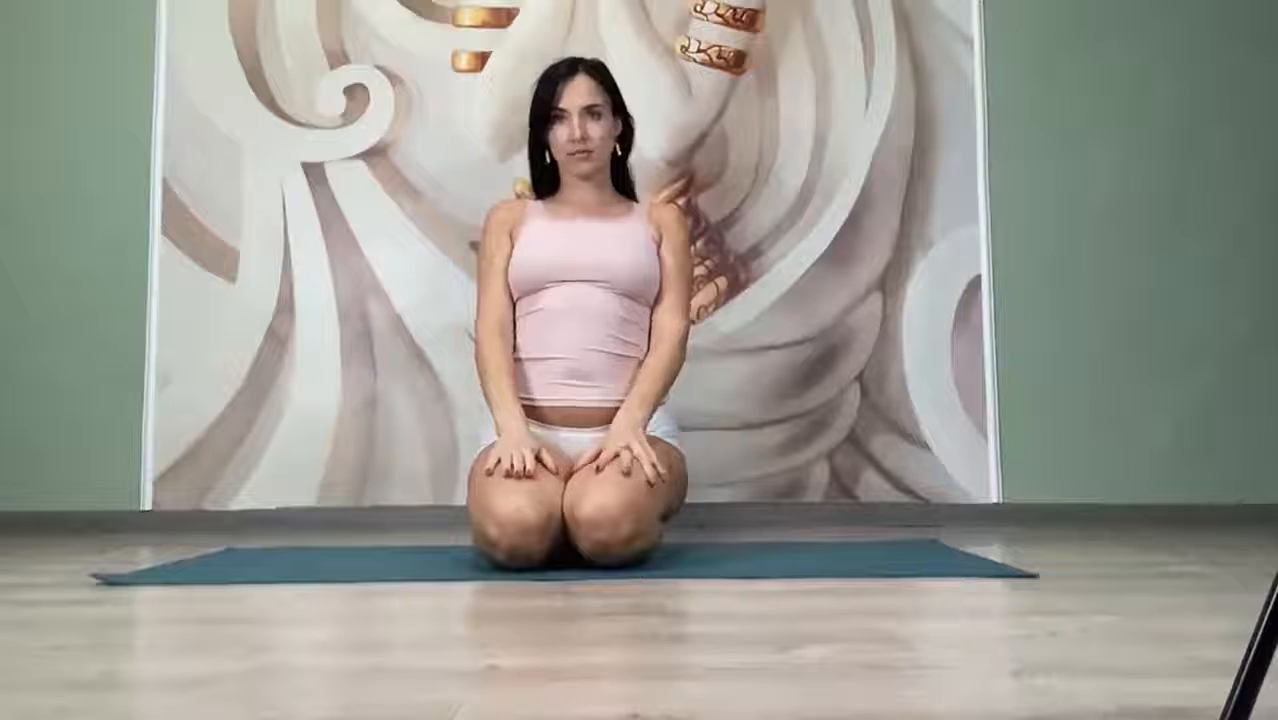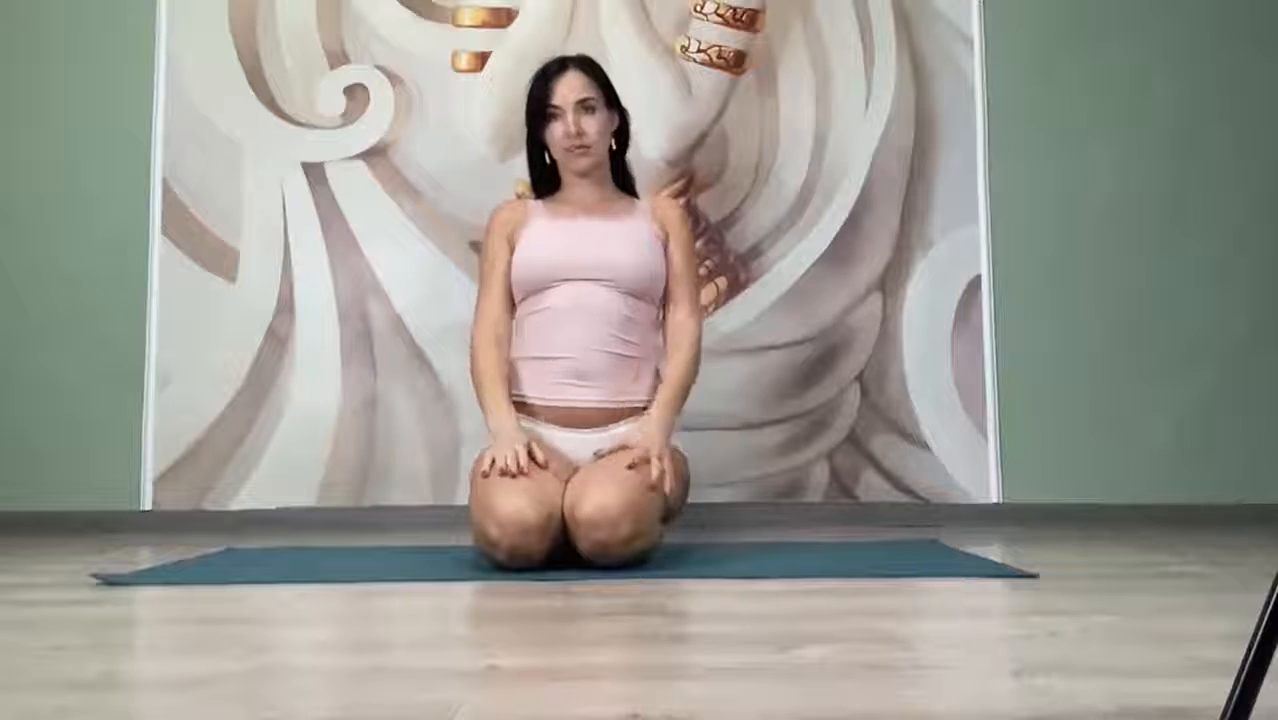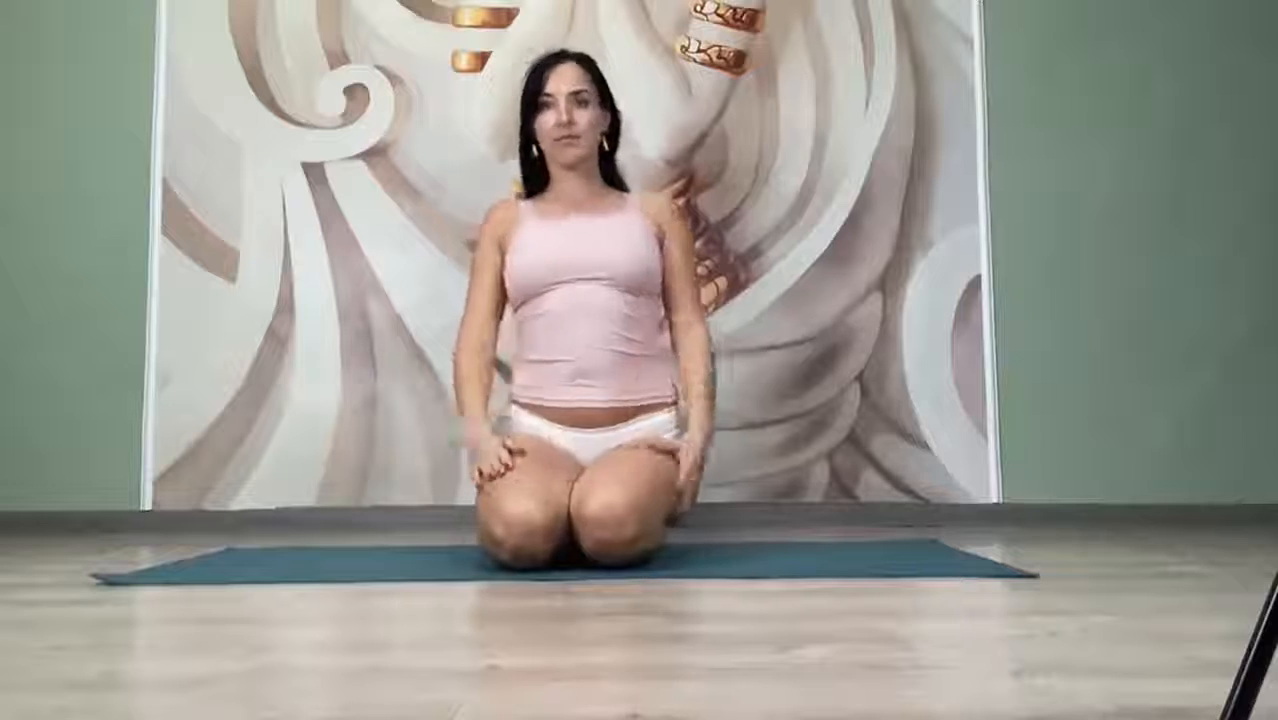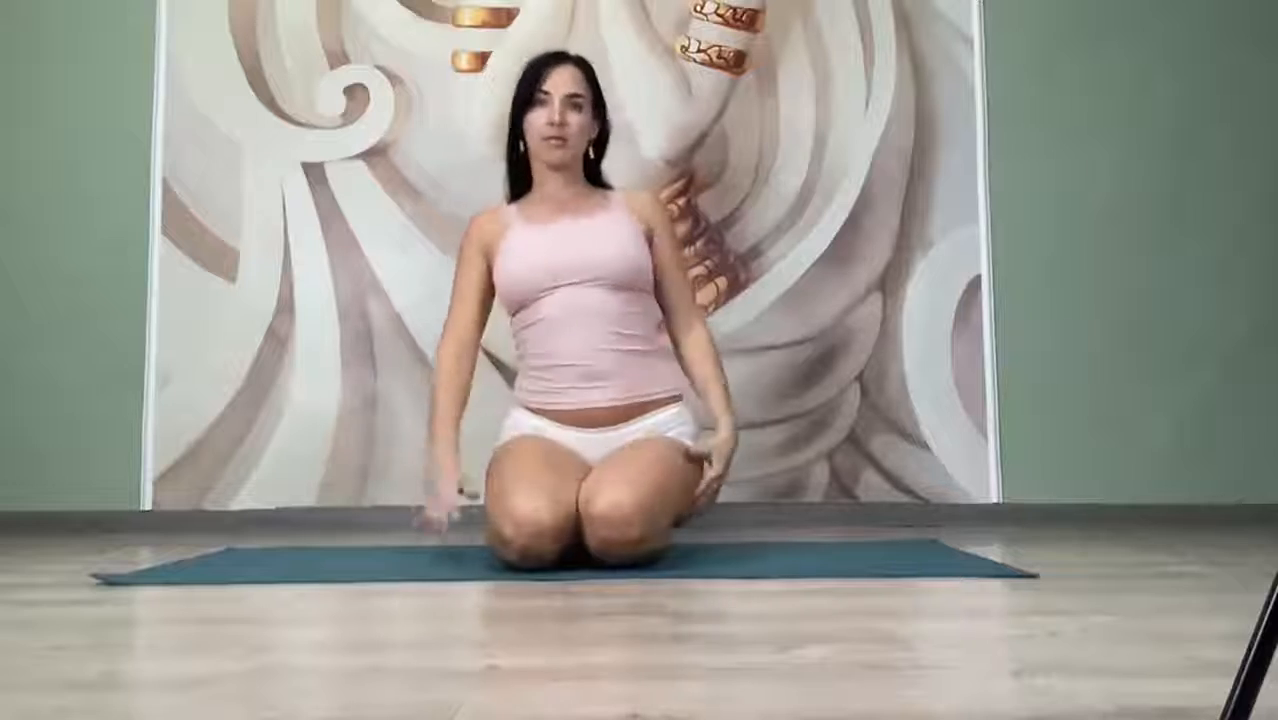
dt=0.2s
person 1, frame 1
left shoulder: (660, 220)
right shoulder: (510, 218)
left elbow: (671, 331)
right elbow: (492, 332)
left wrist: (627, 425)
right wrist: (513, 429)
left hip: (633, 426)
right hip: (529, 427)
left knee: (607, 526)
right knee: (513, 530)
left ankle: (641, 502)
right ankle: (559, 508)
person 1, frame 2
left shoulder: (662, 216)
right shoulder: (513, 219)
left elbow: (684, 329)
right elbow: (489, 333)
left wrist: (656, 426)
right wrist: (504, 428)
left hip: (633, 428)
right hip: (530, 428)
left knee: (605, 525)
right knee: (513, 531)
left ankle: (643, 502)
right ankle: (563, 511)
person 1, frame 3
left shoulder: (655, 212)
right shoulder: (506, 220)
left elbow: (689, 327)
right elbow: (475, 336)
left wrist: (698, 426)
right wrist: (478, 430)
left hip: (641, 428)
right hip: (536, 428)
left knee: (610, 525)
right knee: (517, 531)
left ankle: (645, 500)
right ankle: (567, 507)
person 1, frame 4
left shoulder: (640, 210)
right shoulder: (491, 228)
left elbow: (688, 326)
right elbow: (458, 345)
left wrist: (724, 424)
right wrist: (443, 456)
left hip: (649, 425)
right hip: (543, 429)
left knee: (616, 526)
right knee: (528, 533)
left ankle: (662, 496)
right ankle: (577, 508)
